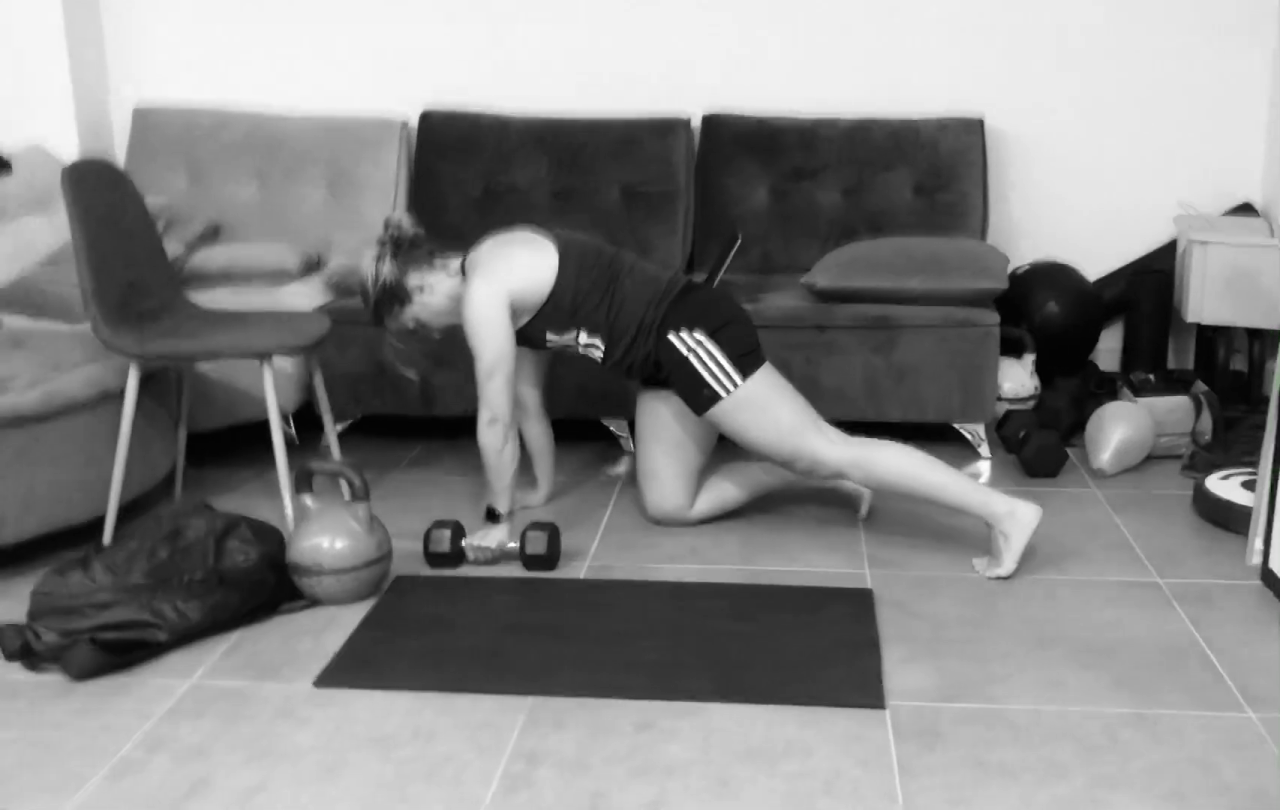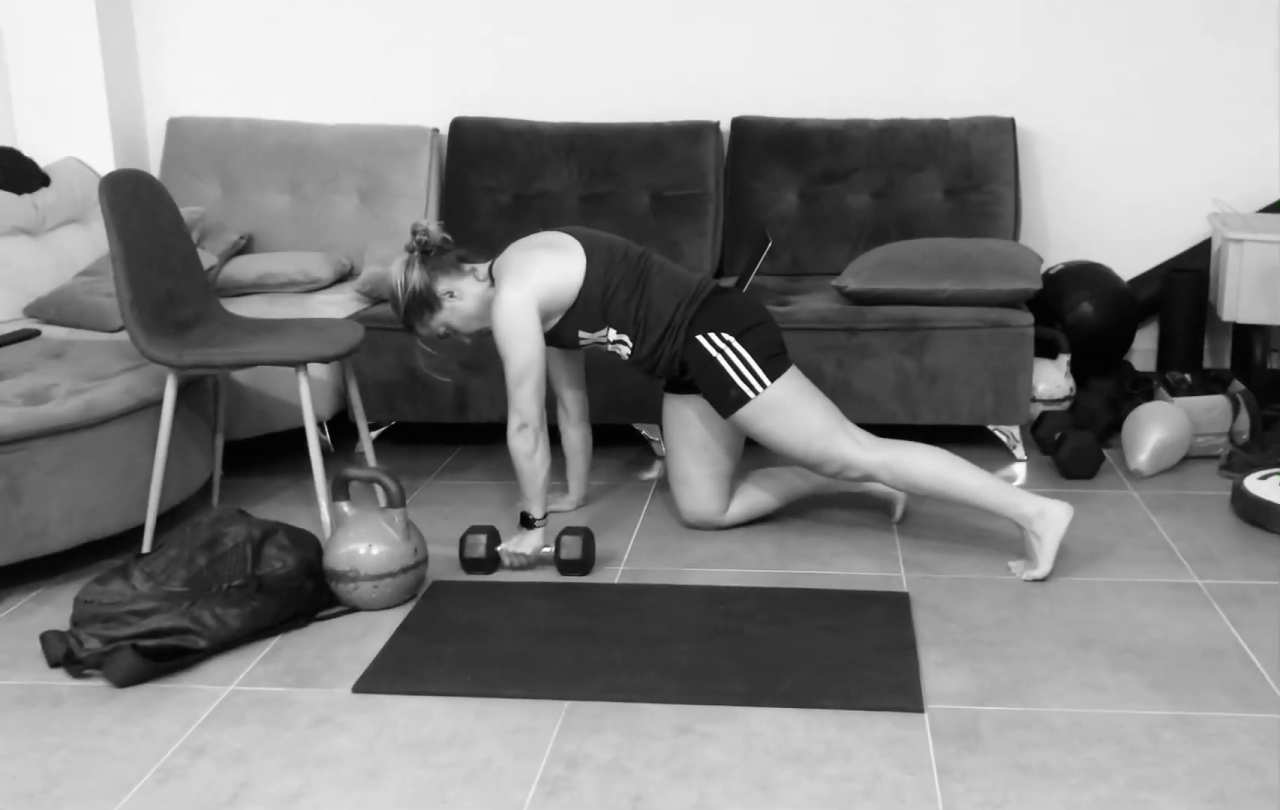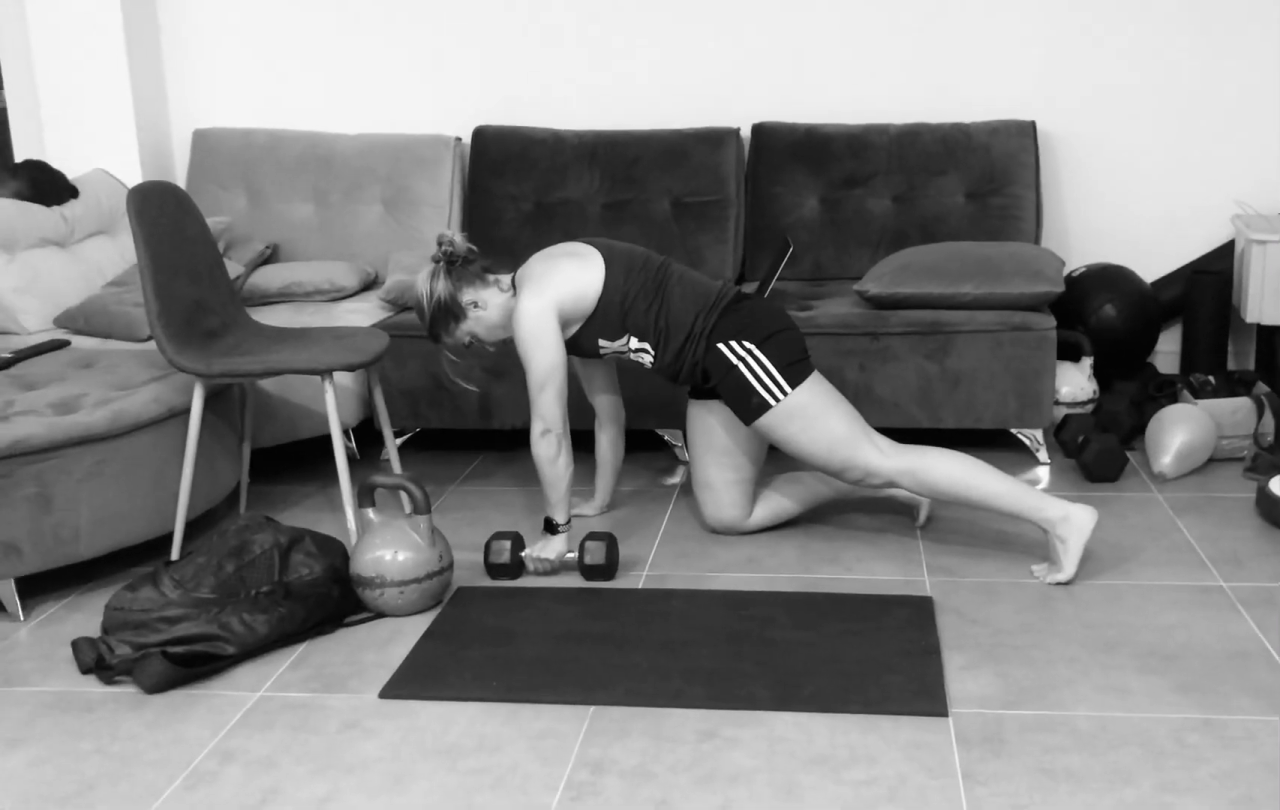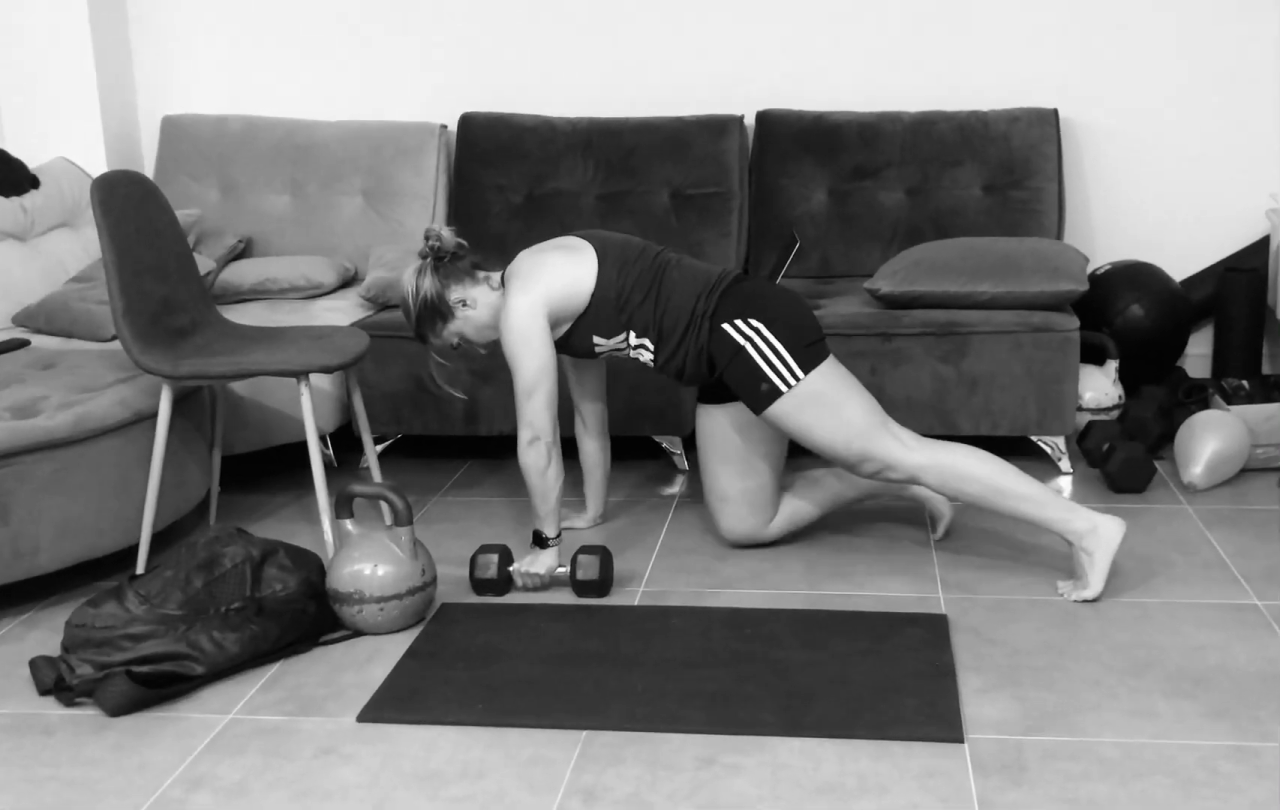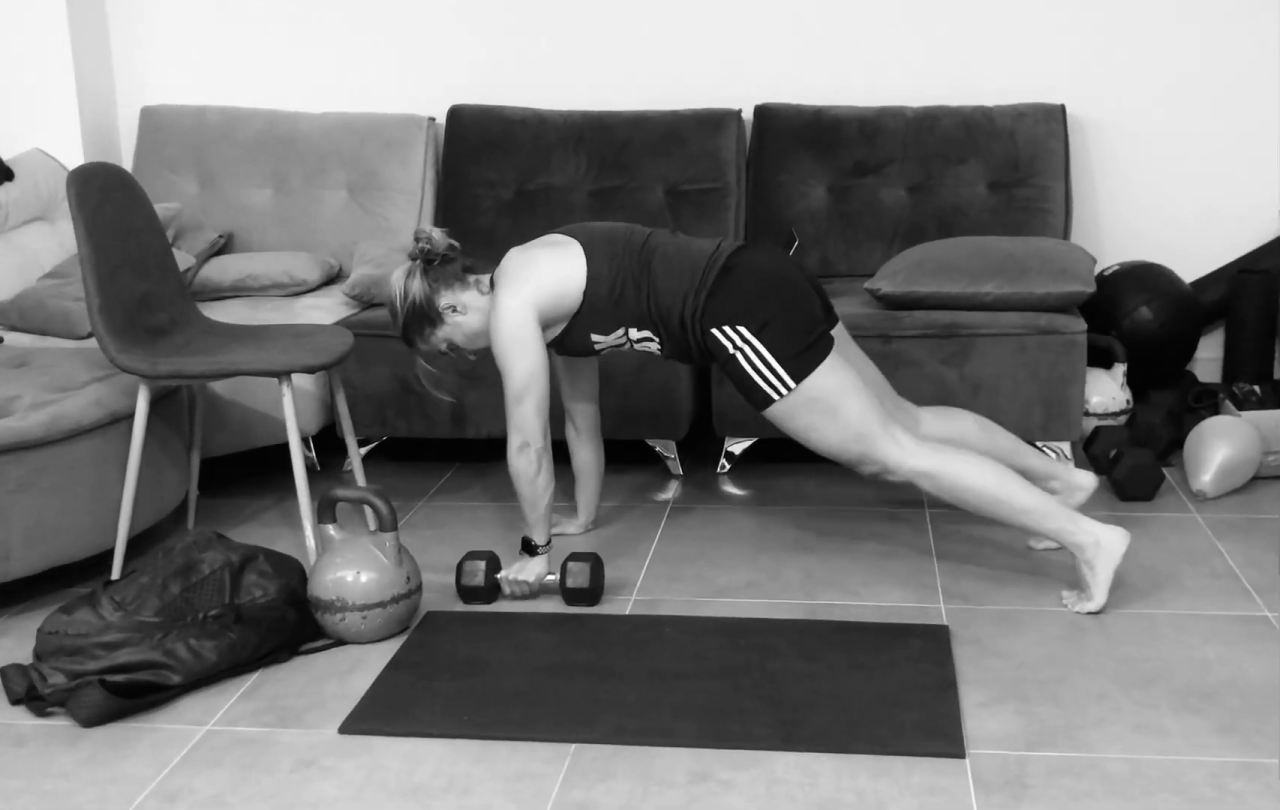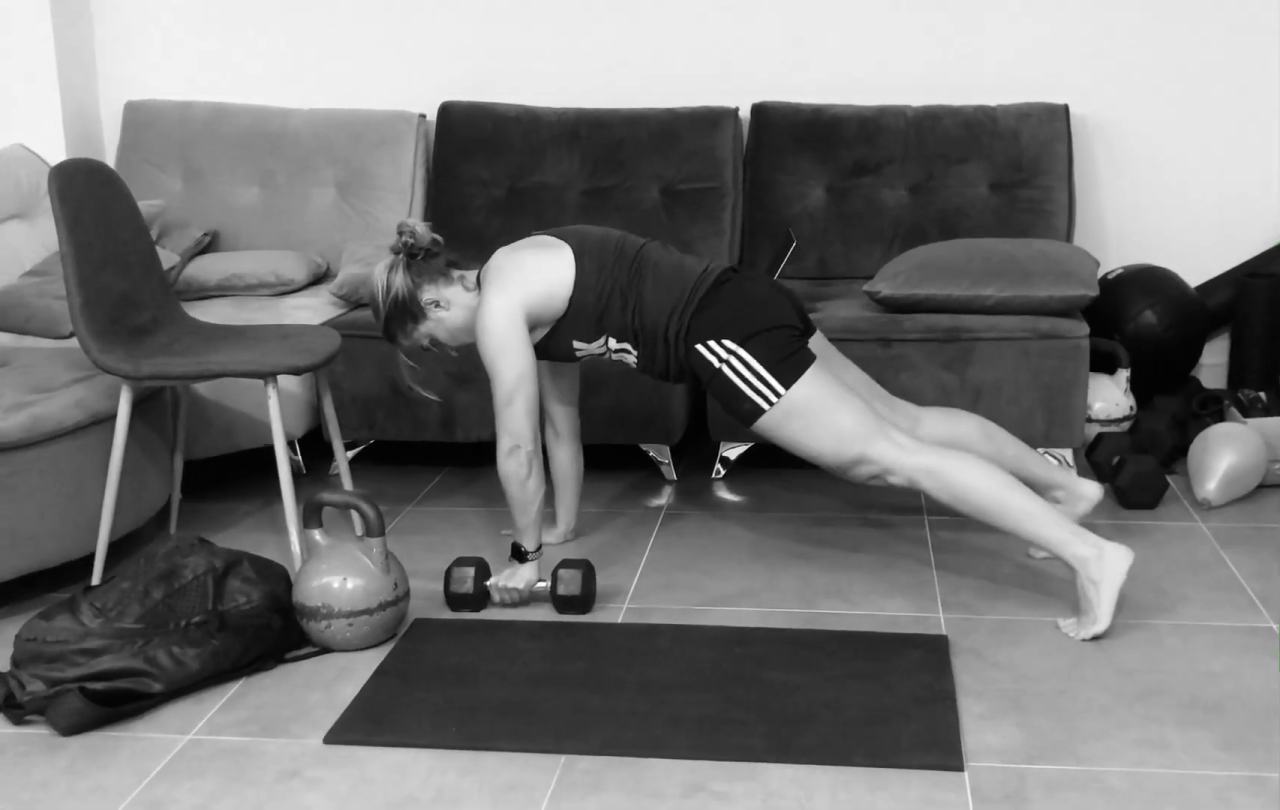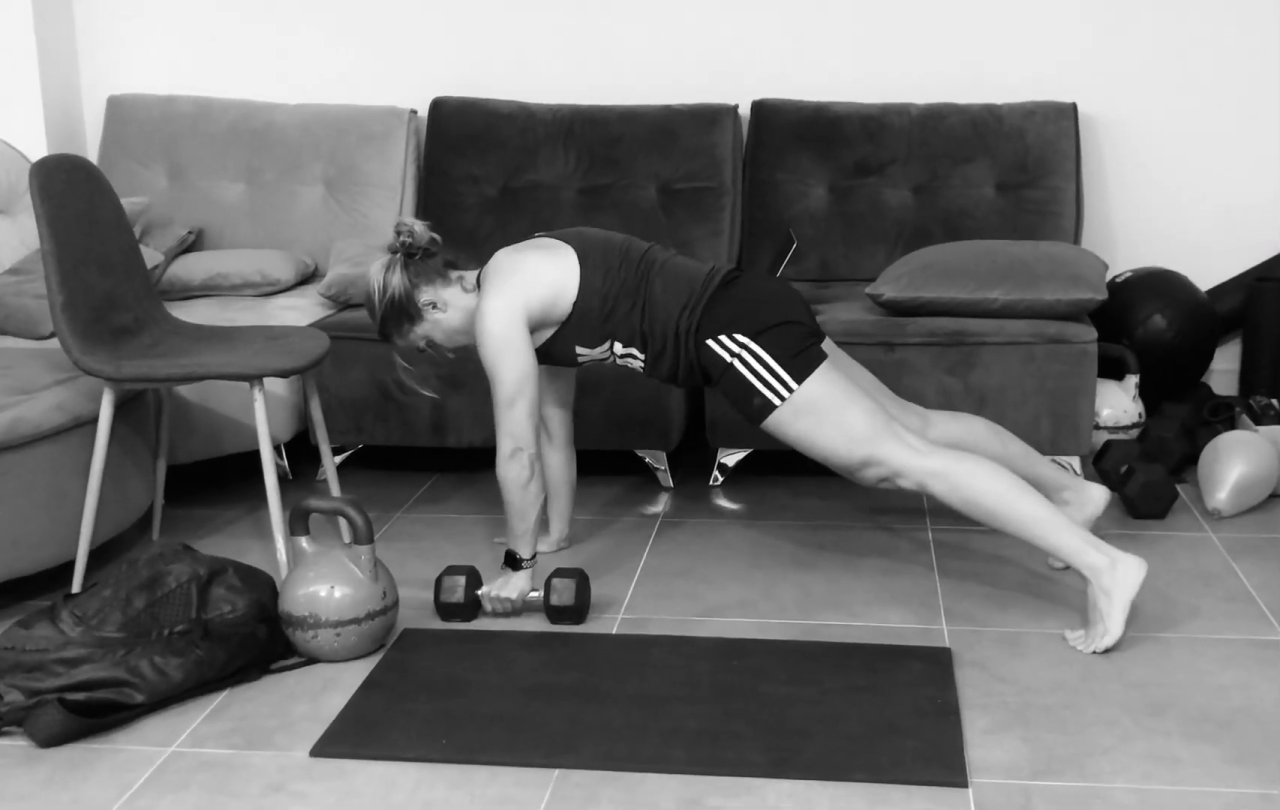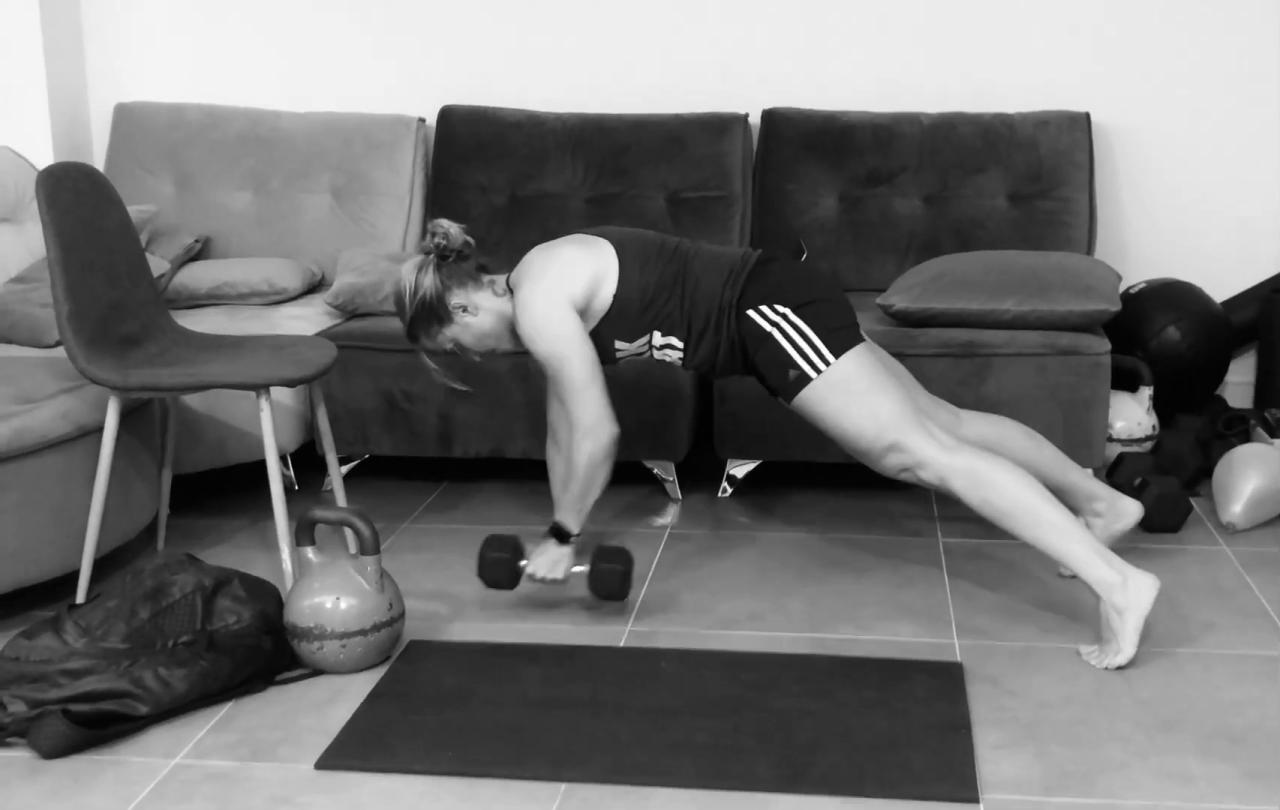
dt=0.5s
person 1, frame 1
left shoulder: (481, 290)
right shoulder: (500, 272)
left elbow: (494, 419)
right elbow: (526, 397)
left wrist: (497, 517)
right wrist: (541, 488)
left hip: (690, 331)
right hip: (668, 348)
left knee: (823, 447)
right knee: (669, 504)
left ankle: (1004, 510)
right ankle: (810, 475)
person 1, frame 2
left shoulder: (510, 294)
right shoulder: (532, 279)
left elbow: (524, 424)
right elbow: (570, 398)
left wrist: (531, 522)
right wrist: (574, 493)
left hip: (717, 334)
right hip: (695, 351)
left knee: (850, 450)
right knee: (704, 509)
left ankle: (1035, 511)
right ankle: (855, 483)
person 1, frame 3
left shoulder: (531, 303)
right shoulder: (559, 289)
left elbow: (548, 431)
right elbow: (606, 402)
left wrist: (555, 527)
right wrist: (600, 499)
left hip: (739, 342)
right hip: (718, 356)
left knee: (875, 456)
right knee: (728, 515)
left ankle: (1059, 516)
right ankle: (880, 487)
person 1, frame 4
left shoulder: (520, 304)
right shoulder: (552, 294)
left elbow: (537, 437)
right elbow: (589, 408)
left wrist: (544, 540)
right wrist: (591, 511)
left hip: (747, 326)
right hip: (733, 345)
left knee: (891, 450)
right knee: (742, 526)
left ankle: (1086, 526)
right ankle: (906, 479)
person 1, frame 5
left shoulder: (510, 305)
right shoulder: (545, 290)
left elbow: (527, 444)
right elbow: (581, 410)
left wrist: (534, 548)
right wrist: (583, 516)
left hip: (743, 311)
right hip: (758, 283)
left knee: (891, 451)
right knee: (900, 420)
left ankle: (1087, 537)
right ankle: (1062, 480)
person 1, frame 6
left shoulder: (497, 305)
right shoulder: (527, 285)
left elbow: (517, 445)
right elbow: (560, 416)
left wrist: (525, 554)
right wrist: (563, 526)
left hip: (724, 331)
right hip: (742, 307)
left knee: (888, 455)
right knee: (902, 419)
left ankle: (1092, 556)
right ankle: (1066, 487)
person 1, frame 7
left shoulder: (497, 307)
right shoulder: (524, 284)
left elbow: (517, 449)
right elbow: (553, 421)
left wrist: (519, 564)
right wrist: (556, 531)
left hip: (734, 330)
right hip: (745, 313)
left knee: (899, 458)
right knee: (909, 422)
left ankle: (1104, 565)
right ankle: (1073, 492)
person 1, frame 8
left shoulder: (536, 303)
right shoulder: (549, 294)
left elbow: (600, 432)
right elbow: (564, 432)
left wrist: (561, 540)
right wrist: (563, 537)
left hip: (771, 308)
right hip: (771, 315)
left knee: (924, 452)
right knee: (940, 422)
left ankle: (1116, 585)
right ankle: (1103, 502)
